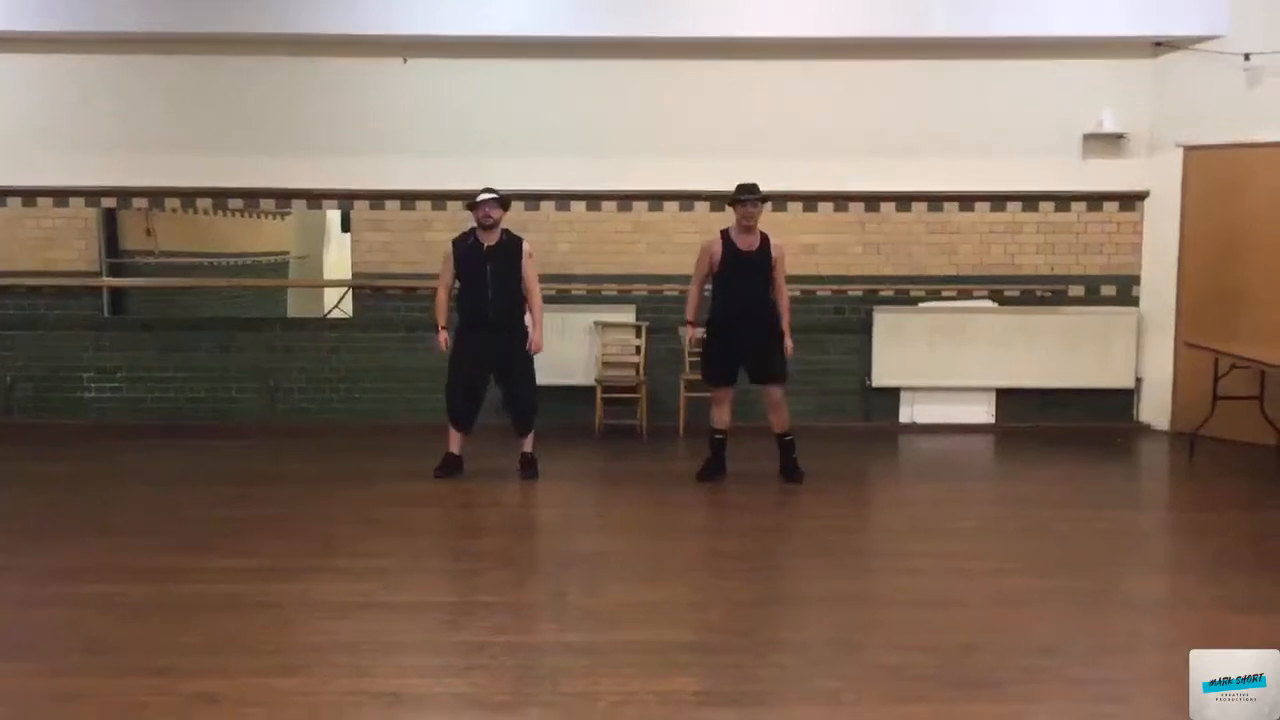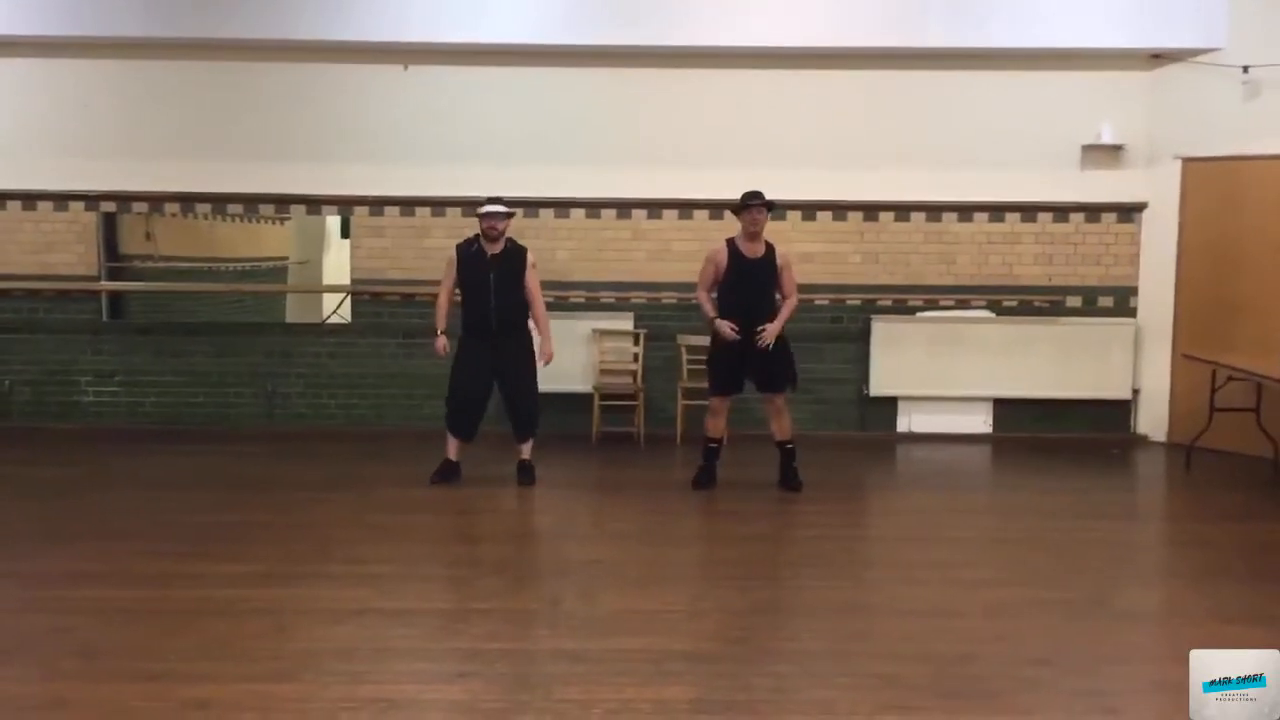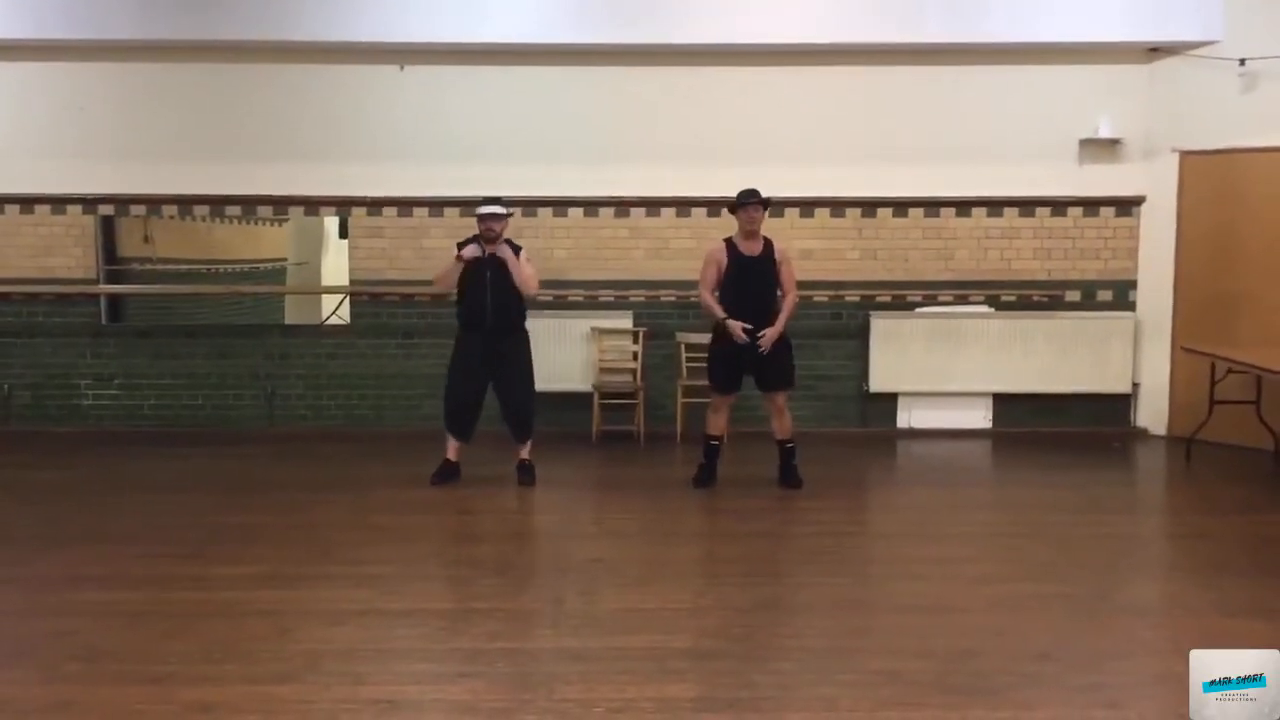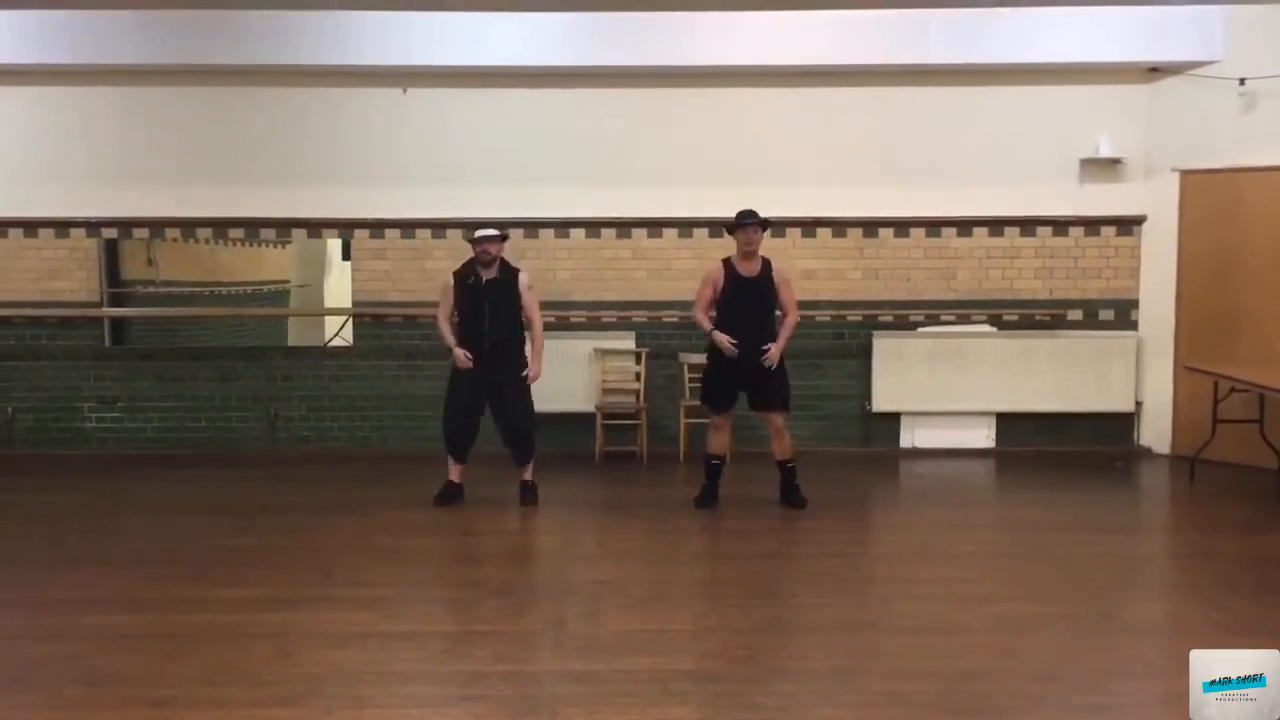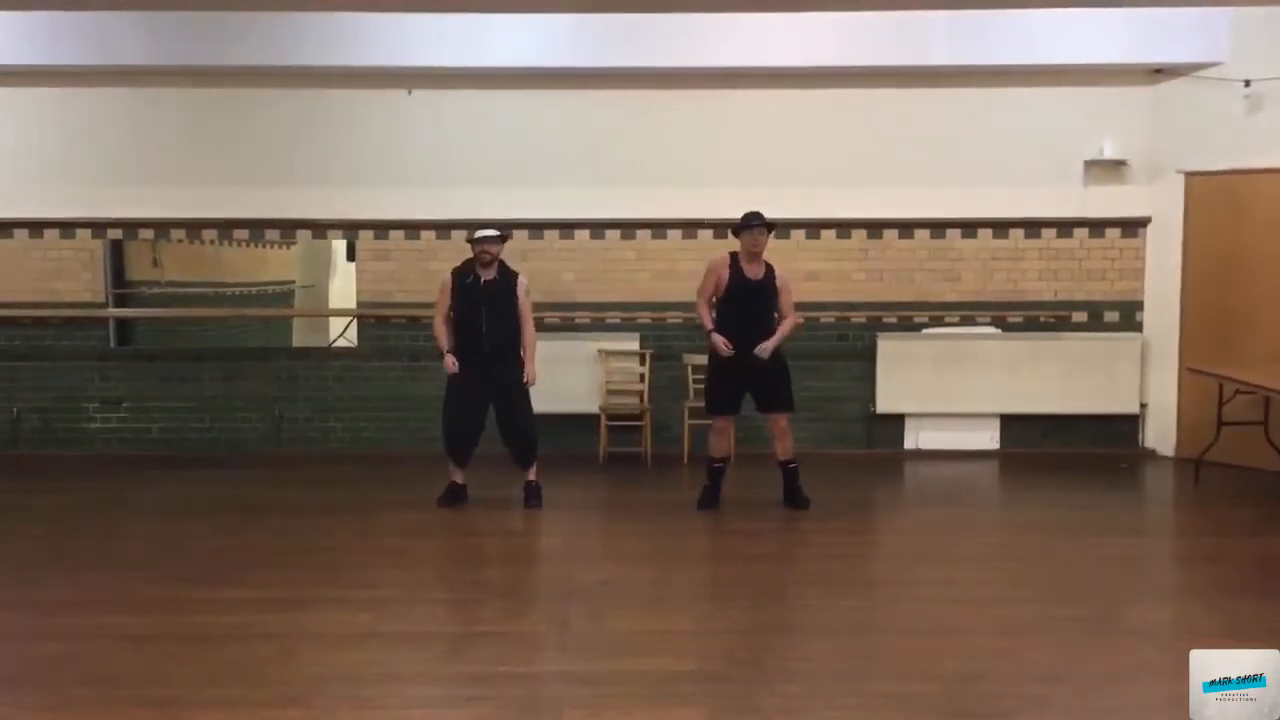
dt=1s
person 1, frame 1
left shoulder: (772, 248)
right shoulder: (715, 245)
left elbow: (780, 292)
right elbow: (696, 285)
left wrist: (786, 334)
right wrist: (690, 322)
left hip: (763, 331)
right hip: (723, 330)
left knee: (775, 395)
right knee: (720, 394)
left ankle: (788, 460)
right ankle: (716, 460)
person 1, frame 2
left shoulder: (777, 256)
right shoulder: (720, 253)
left elbow: (791, 296)
right elbow: (702, 291)
left wrist: (777, 325)
right wrist: (716, 320)
left hip: (767, 338)
right hip: (728, 338)
left knee: (778, 402)
right knee: (717, 403)
left ankle: (788, 469)
right ankle: (708, 468)
person 1, frame 3
left shoulder: (776, 252)
right shoulder: (720, 252)
left elbow: (790, 293)
right elbow: (705, 292)
left wrist: (777, 327)
right wrist: (726, 321)
left hip: (769, 336)
right hip: (729, 336)
left knee: (778, 401)
right knee: (720, 400)
left ankle: (788, 467)
right ankle: (709, 465)
person 1, frame 4
left shoulder: (774, 272)
right shoulder: (718, 272)
left elbow: (791, 313)
right elbow: (699, 311)
left wrist: (779, 345)
right wrist: (714, 334)
left hip: (765, 357)
right hip: (725, 356)
left knee: (776, 422)
right knee: (719, 420)
left ankle: (789, 487)
right ankle: (711, 486)
person 1, frame 5
left shoulder: (775, 276)
right shoulder: (722, 266)
left elbow: (789, 317)
right elbow: (702, 302)
left wrist: (774, 341)
right wrist: (712, 333)
left hip: (765, 357)
right hip: (727, 356)
left knee: (779, 423)
right knee: (721, 423)
left ankle: (792, 488)
right ankle: (712, 488)
person 2, frame 1
left shoulder: (520, 247)
right shoulder: (457, 248)
left elbow: (532, 290)
right elbow: (444, 289)
left wrist: (537, 329)
right wrist: (442, 327)
left hip: (512, 335)
right hip: (471, 335)
left knee: (522, 395)
right knee: (460, 394)
left ankle: (527, 456)
right ankle: (453, 456)
person 2, frame 2
left shoulder: (523, 257)
right shoulder: (461, 254)
left elbow: (535, 299)
right elbow: (445, 294)
left wrist: (545, 339)
right wrist: (440, 332)
left hip: (515, 341)
right hip: (474, 341)
left knee: (523, 401)
right knee: (462, 399)
left ankle: (525, 462)
right ankle: (451, 462)
person 2, frame 3
left shoulder: (517, 254)
right shoulder: (464, 251)
left elbow: (530, 290)
right elbow: (442, 285)
left wrist: (508, 259)
right wrist: (461, 259)
left hip: (511, 339)
right hip: (471, 339)
left knee: (519, 401)
right knee: (459, 399)
left ankle: (524, 461)
right ankle: (451, 462)
person 2, frame 4
left shoulder: (518, 279)
right shoulder: (457, 280)
left elbow: (534, 319)
right elbow: (443, 316)
left wrist: (536, 359)
right wrist: (454, 348)
left hip: (509, 364)
right hip: (470, 363)
left knee: (519, 423)
right knee: (457, 422)
left ankle: (527, 482)
right ankle: (454, 484)
person 2, frame 5
left shoulder: (516, 282)
right shoulder: (455, 279)
left elbow: (526, 325)
right elbow: (441, 318)
left wrist: (530, 363)
right wrist: (447, 353)
left hip: (508, 366)
right hip: (468, 366)
left knee: (520, 424)
right knee: (459, 425)
left ankle: (532, 483)
right ankle: (457, 484)
